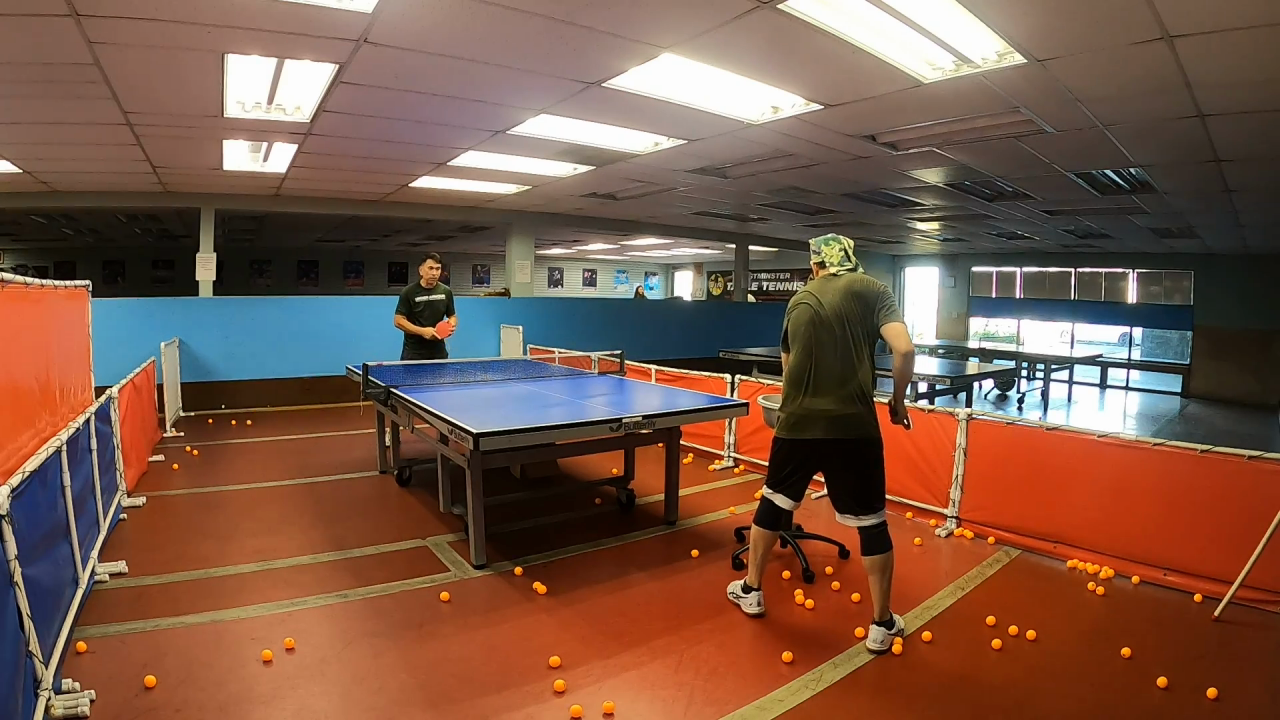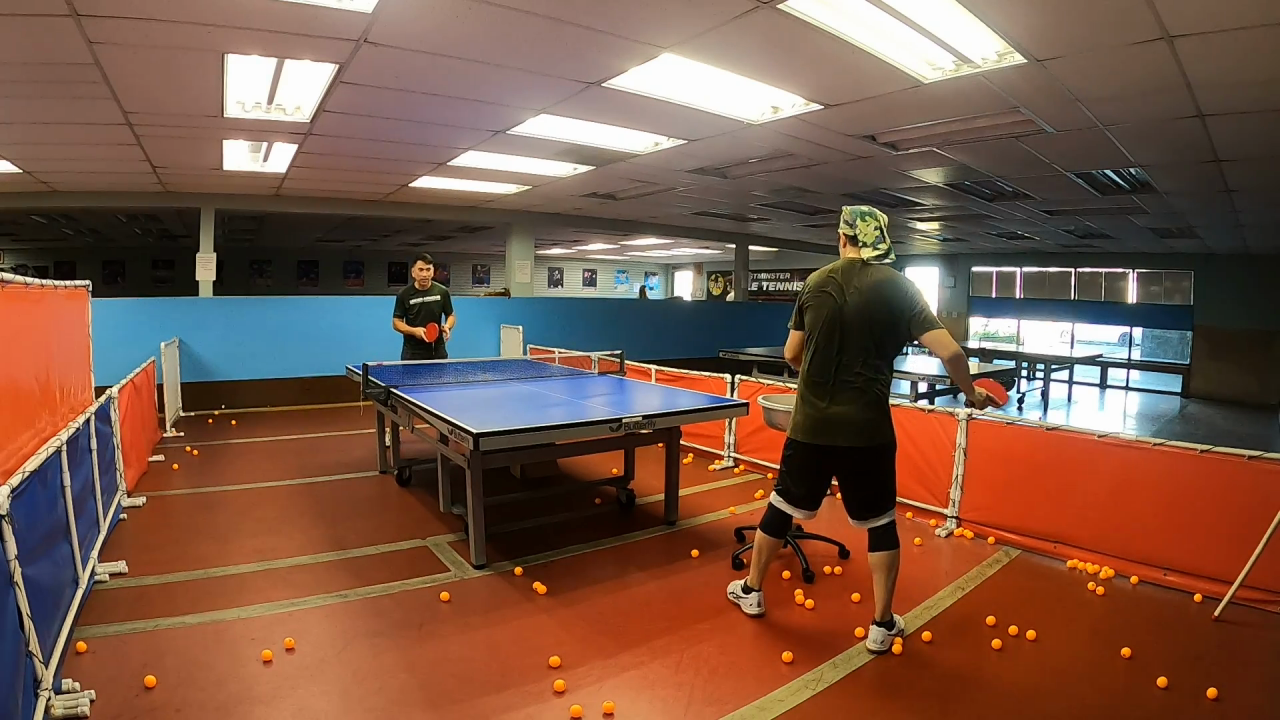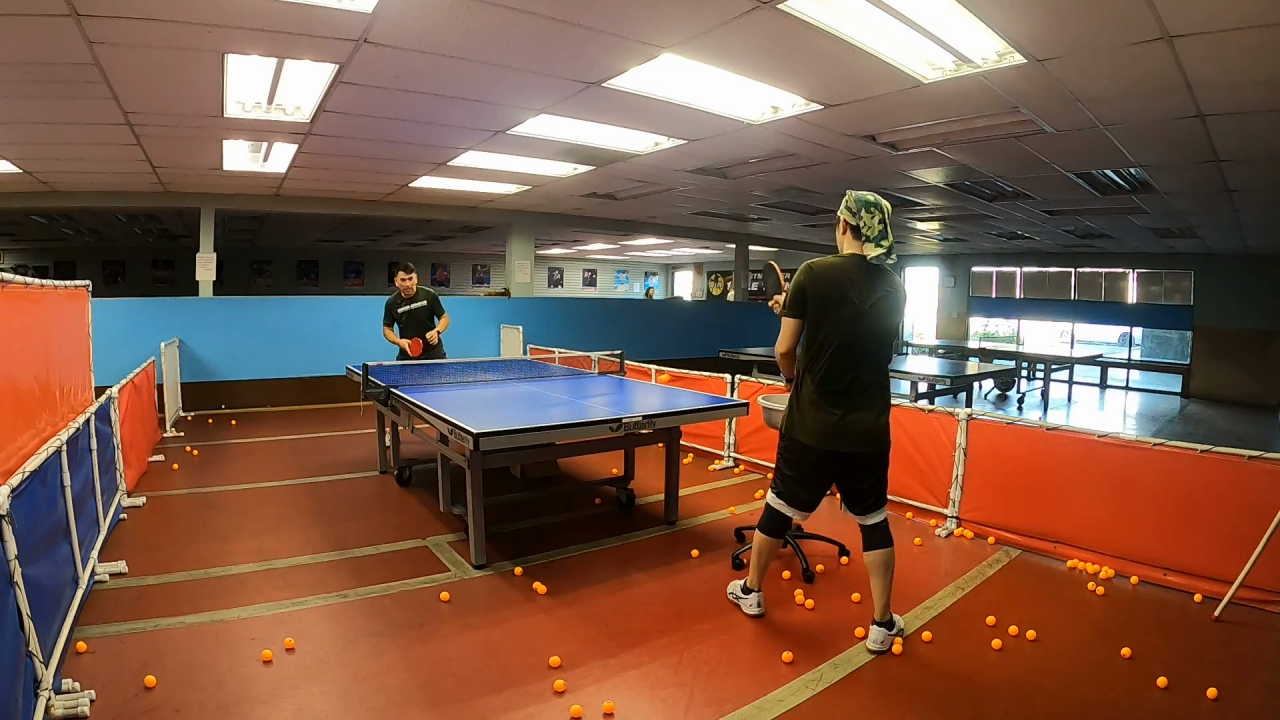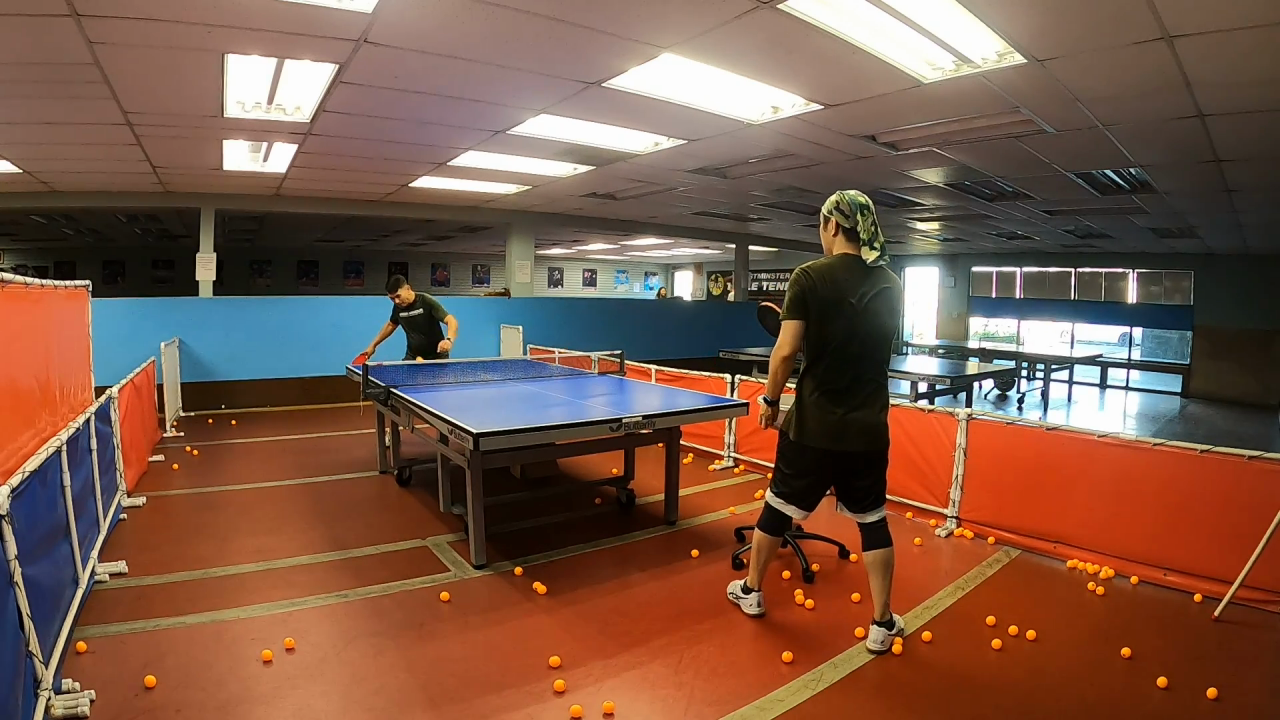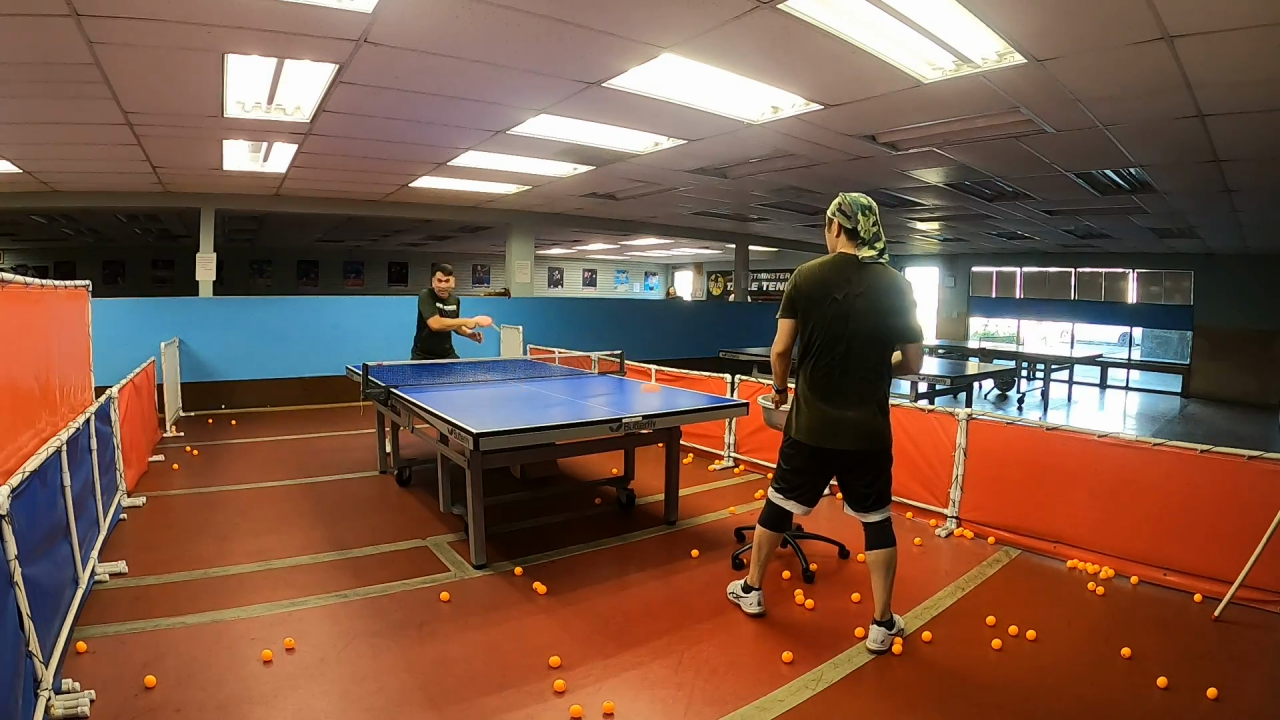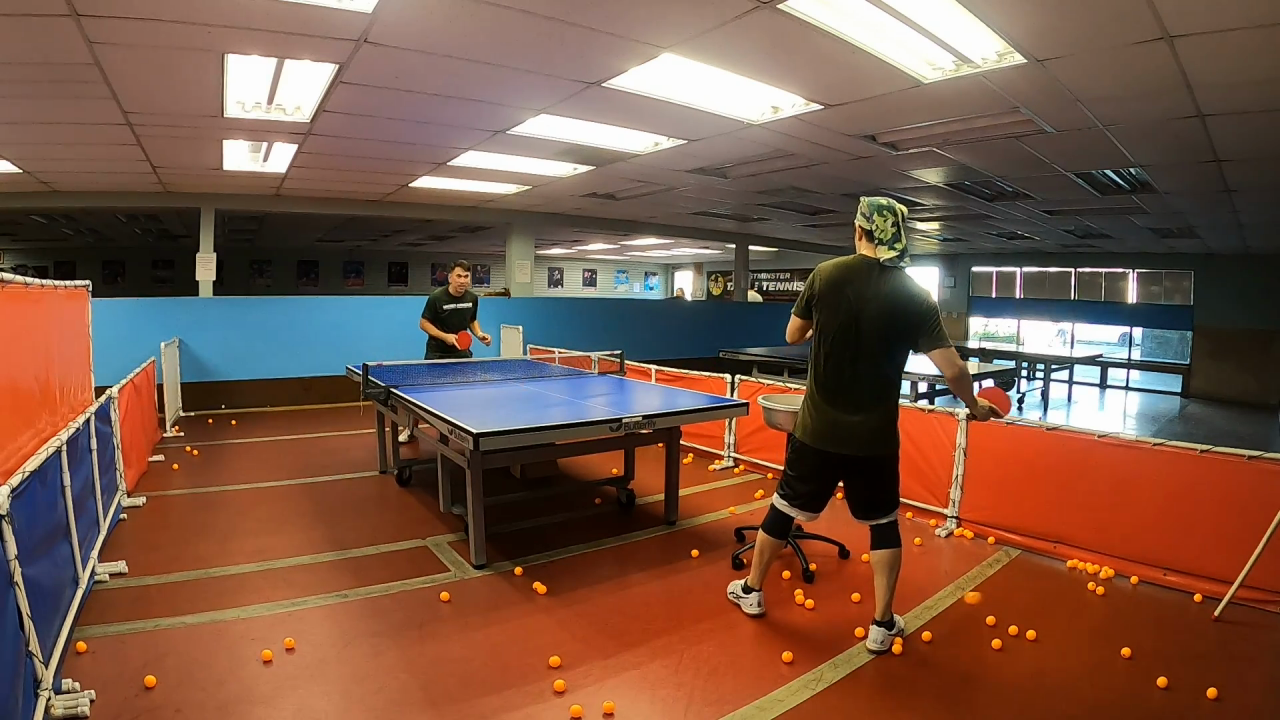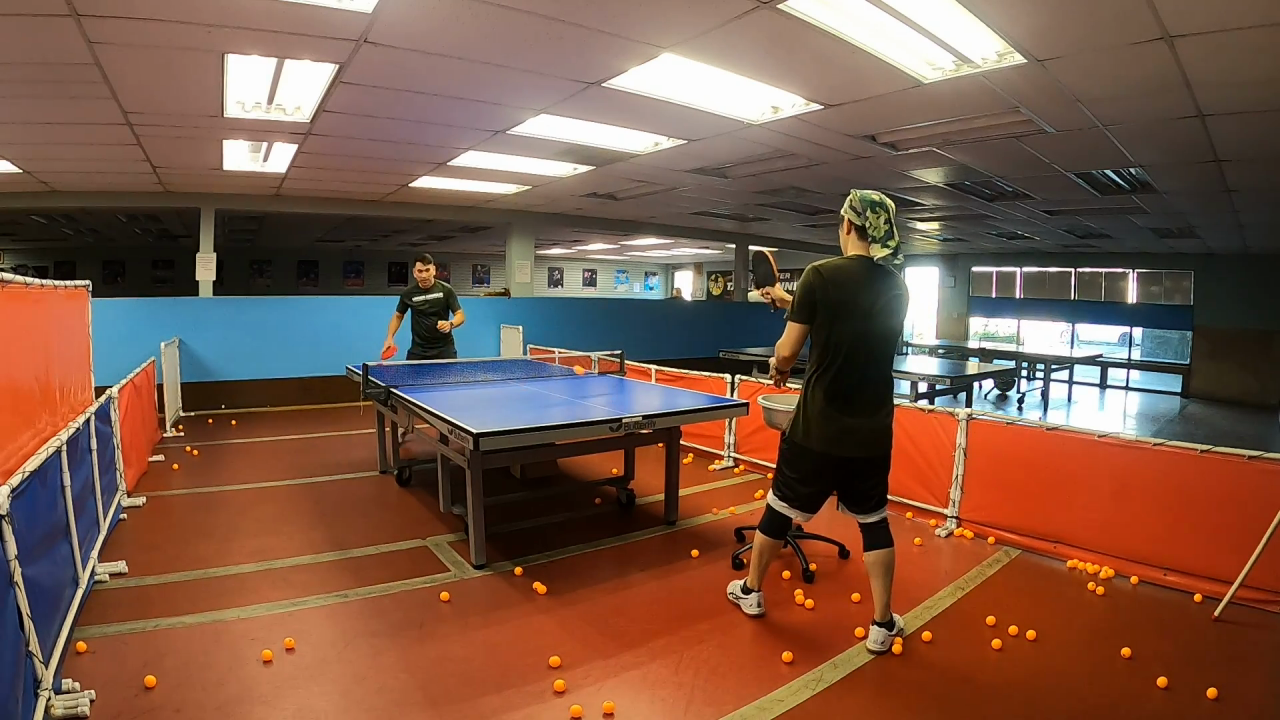
dt=0.5s
person 1, frame 1
left shoulder: (799, 300)
right shoulder: (872, 289)
right elbow: (904, 349)
right wrist: (898, 400)
left hip: (797, 420)
right hip: (852, 423)
left knee: (773, 502)
right knee: (871, 521)
left ankle: (751, 589)
right ankle: (882, 624)
person 1, frame 2
left shoulder: (816, 281)
right shoulder: (897, 287)
left elbow: (791, 354)
right elbow: (947, 351)
right wrist: (971, 392)
left hip: (811, 423)
right hip: (867, 428)
left knee: (782, 506)
right knee: (880, 523)
left ankle: (751, 590)
right ankle: (882, 624)
person 1, frame 3
left shoulder: (813, 273)
right shoulder: (894, 289)
left elbow: (785, 348)
left wrist: (793, 379)
left hip: (811, 424)
right hip: (868, 430)
left knee: (780, 507)
right knee: (873, 521)
left ankle: (751, 591)
right ankle: (882, 625)
person 1, frame 4
left shoulder: (810, 276)
right shoulder: (890, 286)
left elbow: (786, 352)
left wrist: (769, 399)
left hip: (813, 425)
right hip: (868, 428)
left knee: (779, 507)
right knee: (872, 520)
left ankle: (751, 591)
right ankle: (882, 625)
person 1, frame 5
left shoulder: (806, 277)
right shoulder: (896, 285)
left elbow: (781, 348)
right elbow: (912, 363)
left wrist: (780, 388)
left hip: (810, 423)
right hip: (868, 429)
left knee: (779, 504)
right knee: (877, 520)
left ankle: (751, 589)
right ankle: (882, 624)
person 1, frame 6
left shoulder: (826, 273)
right shoulder: (914, 295)
left elbow: (794, 335)
right elbow: (953, 371)
right wrist: (976, 405)
left hip: (817, 426)
right hip: (874, 435)
left knee: (785, 508)
right knee: (884, 524)
left ankle: (751, 590)
right ankle: (883, 626)
person 1, frame 7
left shoulder: (821, 275)
right shoulder: (897, 289)
left elbow: (788, 350)
left wrist: (777, 369)
right wrist: (791, 300)
left hip: (818, 427)
right hip: (872, 432)
left knee: (781, 508)
right knee: (874, 521)
left ankle: (751, 590)
right ankle: (882, 625)
